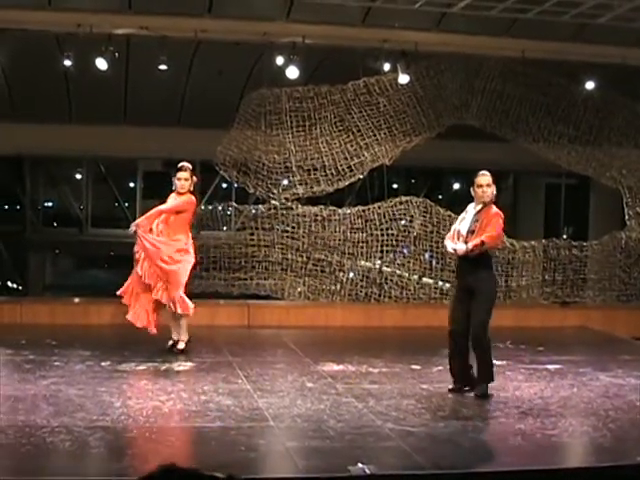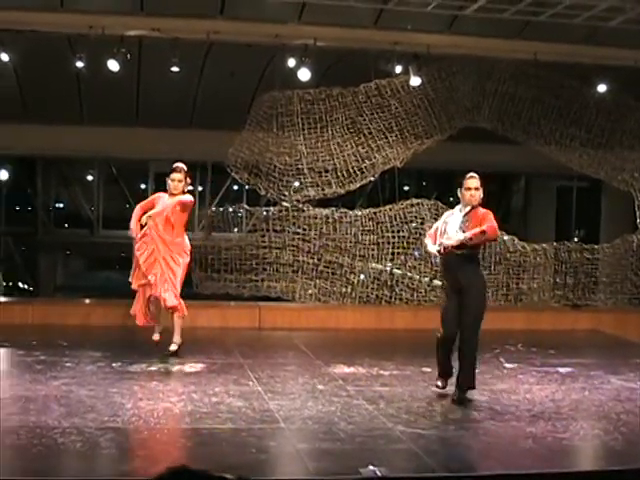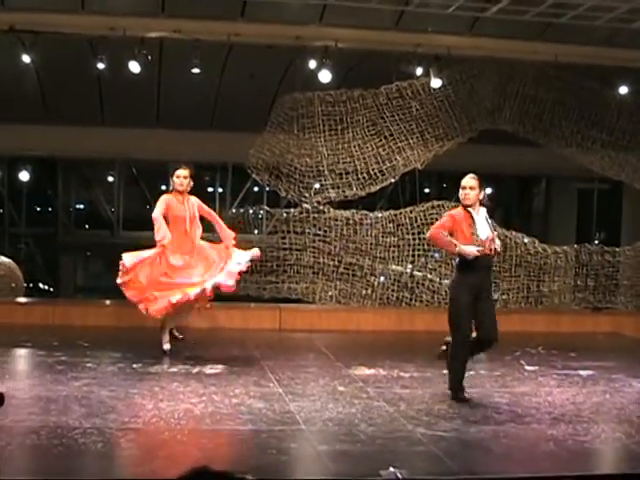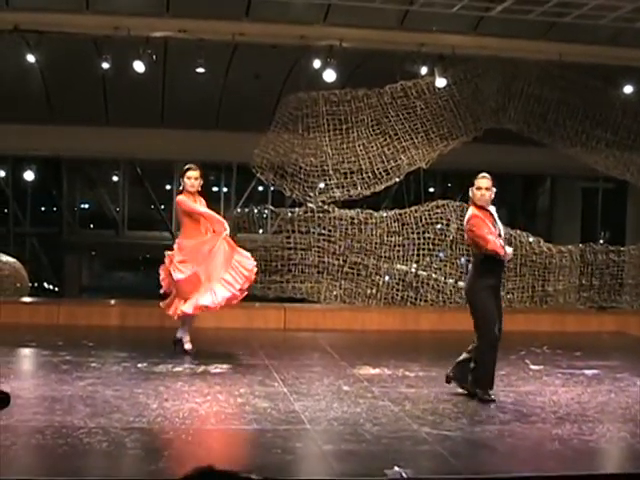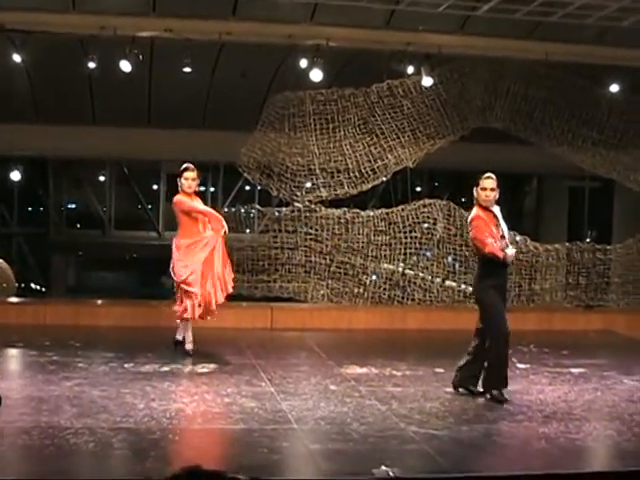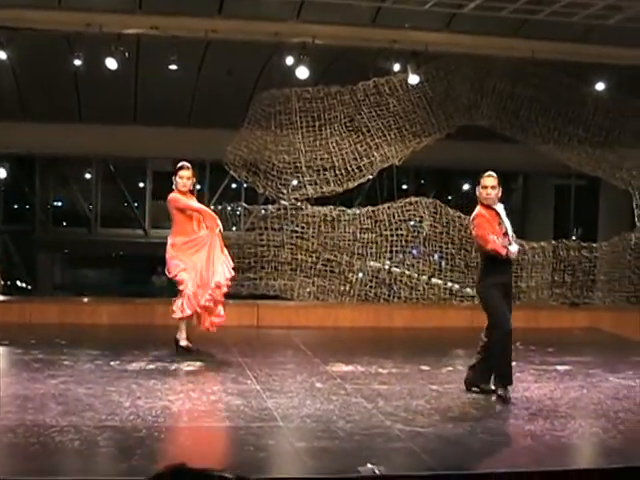
dt=0.5s
person 1, frame 1
left shoulder: (494, 215)
right shoulder: (466, 213)
left elbow: (493, 239)
right elbow: (451, 236)
left wrist: (467, 248)
right wrist: (452, 246)
left hip: (483, 279)
right hip: (463, 279)
left knee: (478, 331)
right knee: (455, 332)
left ankle: (483, 381)
right ankle: (462, 379)
person 1, frame 2
left shoulder: (483, 215)
right shoulder: (448, 215)
left elbow: (492, 232)
right elbow: (431, 234)
left wrist: (461, 238)
right wrist: (432, 245)
left hip: (472, 280)
right hip: (450, 280)
left knee: (469, 335)
right knee: (448, 332)
left ankle: (463, 387)
right ankle: (444, 373)
person 1, frame 3
left shoulder: (485, 216)
right shoulder: (454, 216)
right elbow: (433, 235)
left wrist: (495, 243)
right wrist: (461, 249)
left hip: (484, 283)
right hip: (464, 282)
left knee: (489, 336)
right knee: (462, 336)
left ankle: (454, 356)
right ankle: (456, 388)
person 1, frame 4
left shoulder: (490, 214)
right shoulder: (474, 216)
left elbow: (498, 243)
right elbow: (488, 242)
left wrist: (503, 250)
right wrist: (503, 251)
left hip: (492, 282)
right hip: (481, 283)
left knee: (488, 335)
right knee: (489, 335)
left ankle: (460, 373)
right ankle: (480, 386)
person 1, frame 5
left shoulder: (494, 214)
right shoulder: (477, 217)
left elbow: (503, 244)
right elbow: (487, 246)
left wrist: (508, 251)
right wrist: (504, 254)
left hip: (498, 282)
right hip: (486, 283)
left knee: (486, 334)
right knee: (499, 333)
left ankle: (465, 379)
right ankle: (494, 385)
person 1, frame 6
left shoulder: (499, 212)
right shoulder: (480, 215)
left elbow: (508, 241)
right elbow: (488, 243)
left wrist: (512, 247)
right wrist: (506, 251)
left hip: (504, 279)
right hip: (490, 281)
left knee: (495, 332)
right knee: (503, 330)
left ankle: (477, 377)
right ankle: (502, 383)
person 2, frame 1
left shoulder: (189, 200)
right shoulder: (172, 197)
left elbow: (161, 209)
right elbow: (161, 216)
left wrist: (139, 222)
right wrist: (153, 229)
left hip: (180, 250)
right hip: (164, 249)
left knee: (174, 292)
right knee: (161, 292)
left ankle: (183, 337)
right ankle: (176, 333)
person 2, frame 2
left shoulder: (188, 200)
right shoulder: (159, 197)
left elbow: (178, 200)
right elbow: (140, 207)
left wrist: (153, 213)
right wrist: (134, 225)
left hip: (176, 251)
right hip: (156, 250)
left knee: (171, 293)
right knee: (151, 292)
left ankle: (176, 339)
right ankle: (157, 327)
person 2, frame 3
left shoulder: (193, 200)
right shoulder: (166, 199)
left elbow: (211, 216)
right elbow: (156, 214)
left wrist: (227, 236)
right wrist: (162, 232)
left hip: (192, 251)
right hip: (171, 252)
left knee: (195, 293)
right knee: (171, 294)
left ankle: (173, 327)
right ankle: (164, 339)
person 2, frame 4
left shoulder: (201, 200)
right shoulder: (181, 200)
left elbow: (207, 223)
right elbow: (201, 212)
left wrist: (219, 231)
right wrist: (223, 223)
left hip: (203, 250)
right hip: (187, 250)
left knee: (199, 294)
right knee: (190, 294)
left ankle: (180, 335)
right ankle: (186, 338)
person 2, frame 5
left shoulder: (196, 199)
right shoulder: (178, 200)
left elbow: (205, 223)
right elbow: (203, 210)
left wrist: (216, 230)
right wrist: (222, 222)
left hip: (201, 250)
right hip: (185, 250)
left knee: (198, 293)
right knee: (191, 293)
left ankle: (180, 336)
right ankle: (187, 339)
person 2, frame 6
left shoulder: (192, 198)
right shoulder: (173, 197)
left elbow: (200, 221)
right elbow: (198, 208)
left wrist: (212, 228)
right wrist: (216, 221)
left hip: (196, 249)
right hip: (179, 249)
left knee: (199, 291)
right knee: (188, 289)
left ankle: (183, 336)
right ankle: (181, 336)
